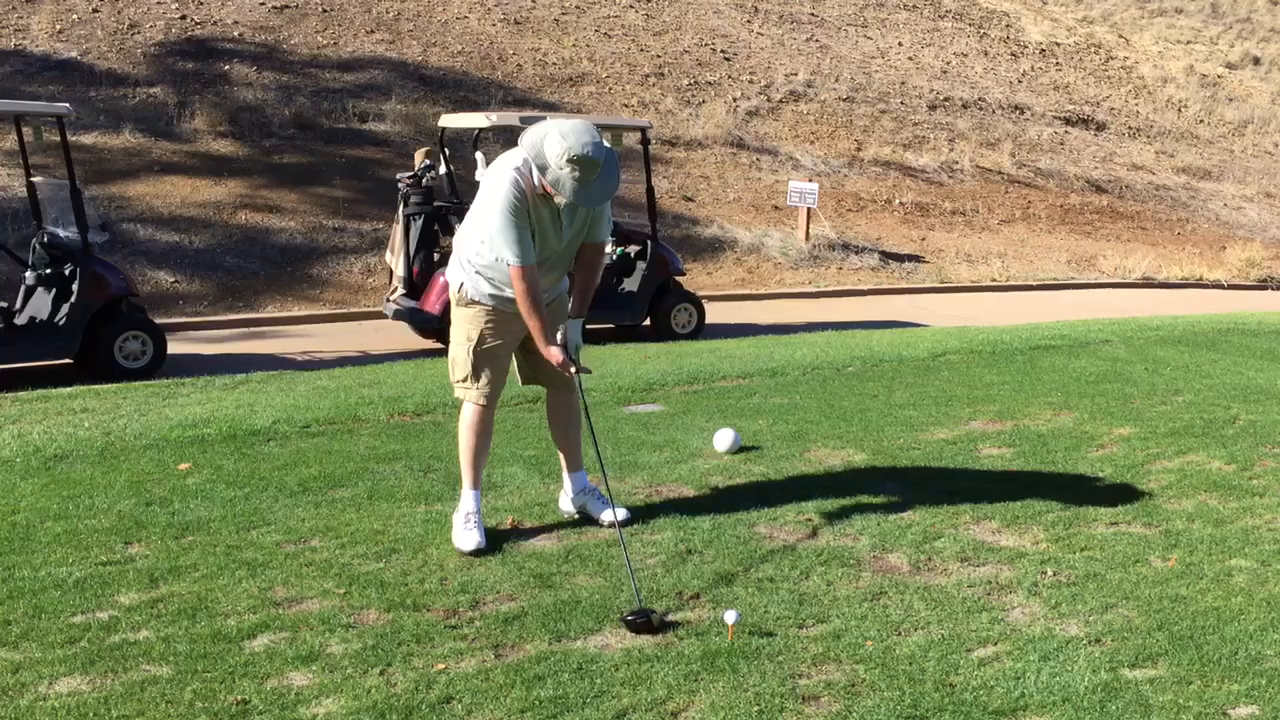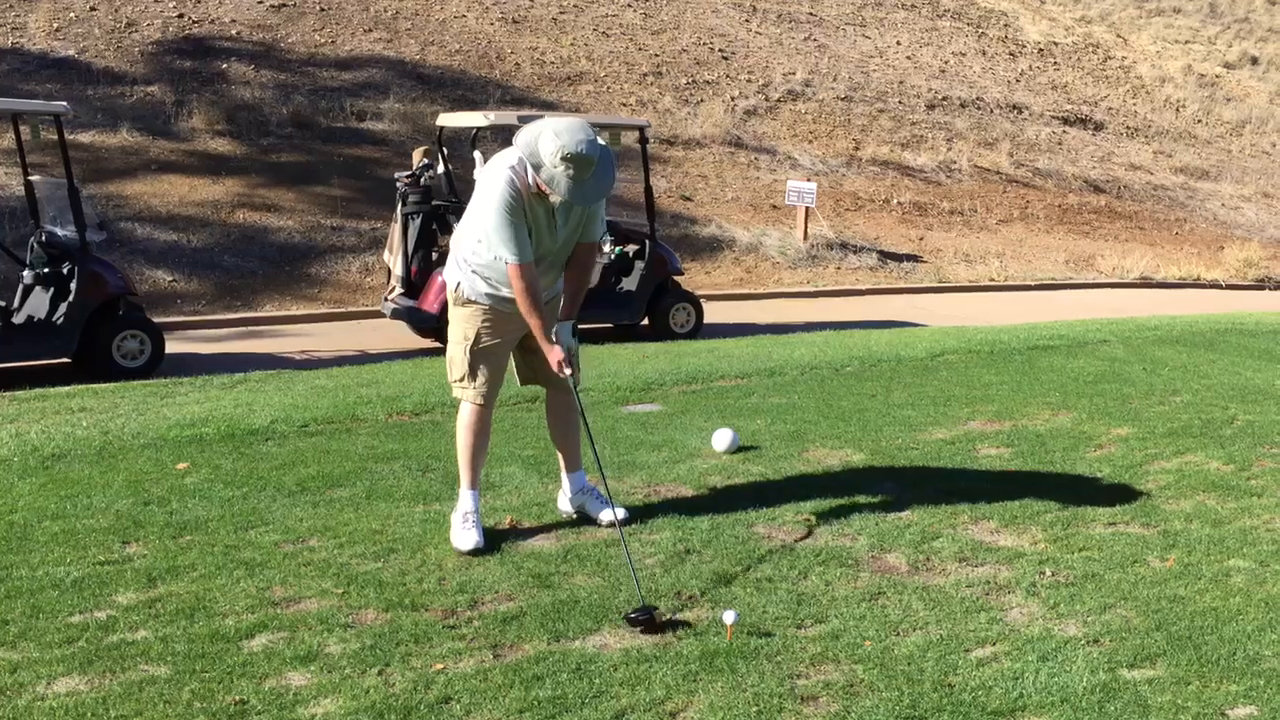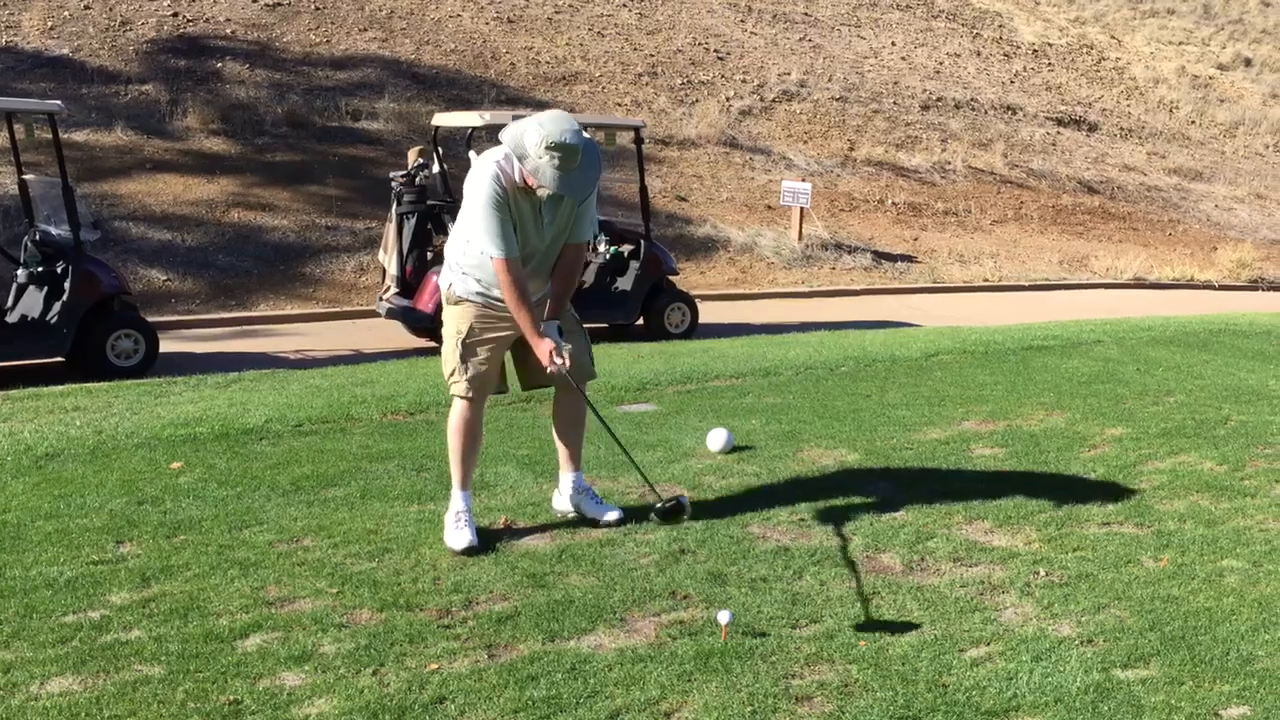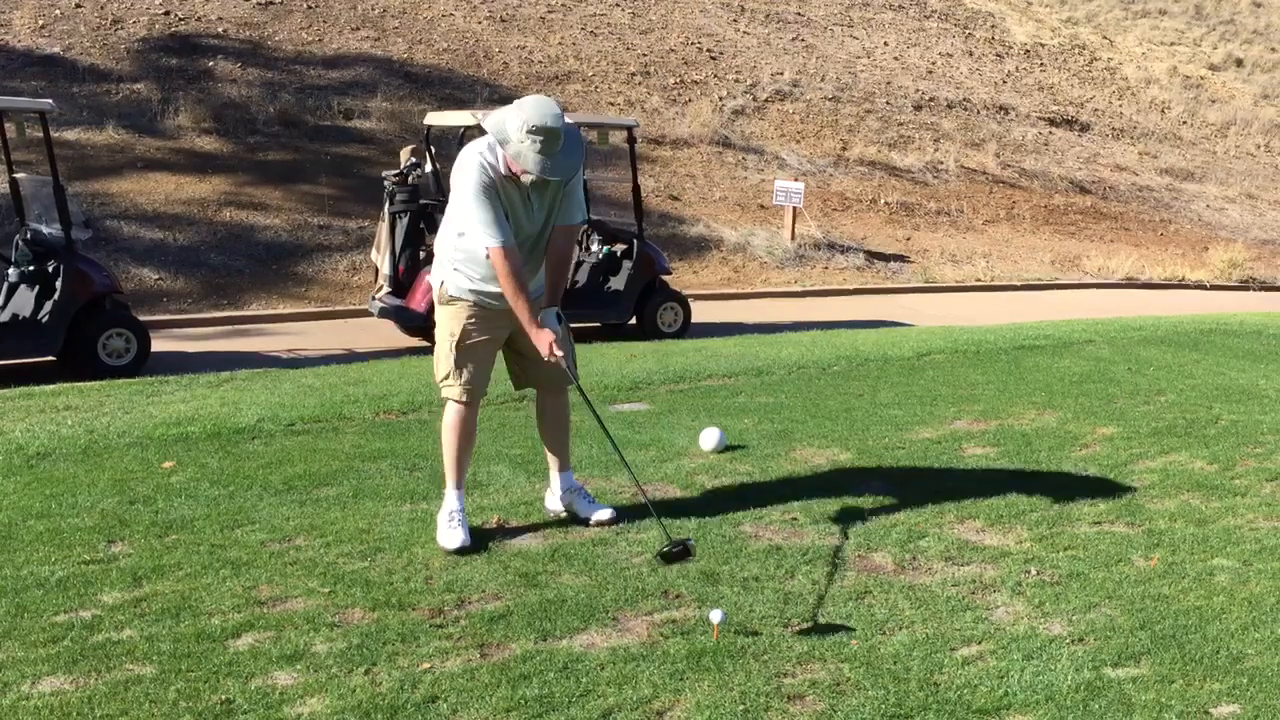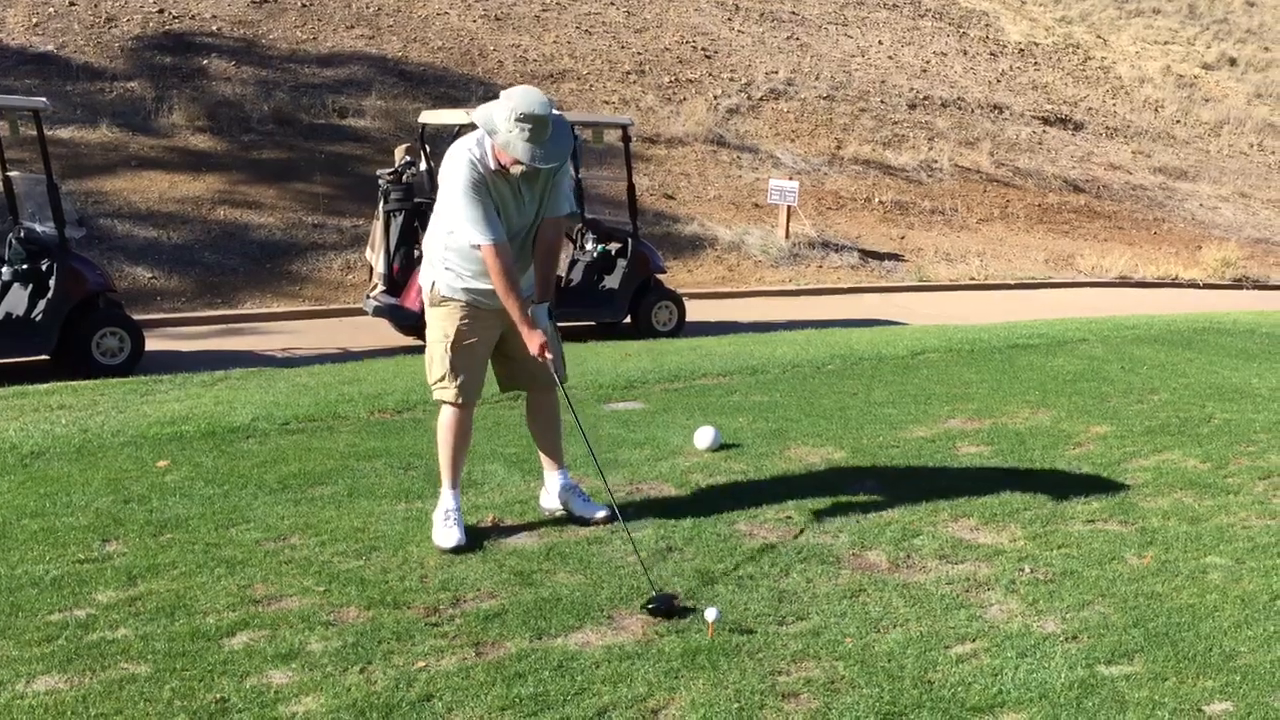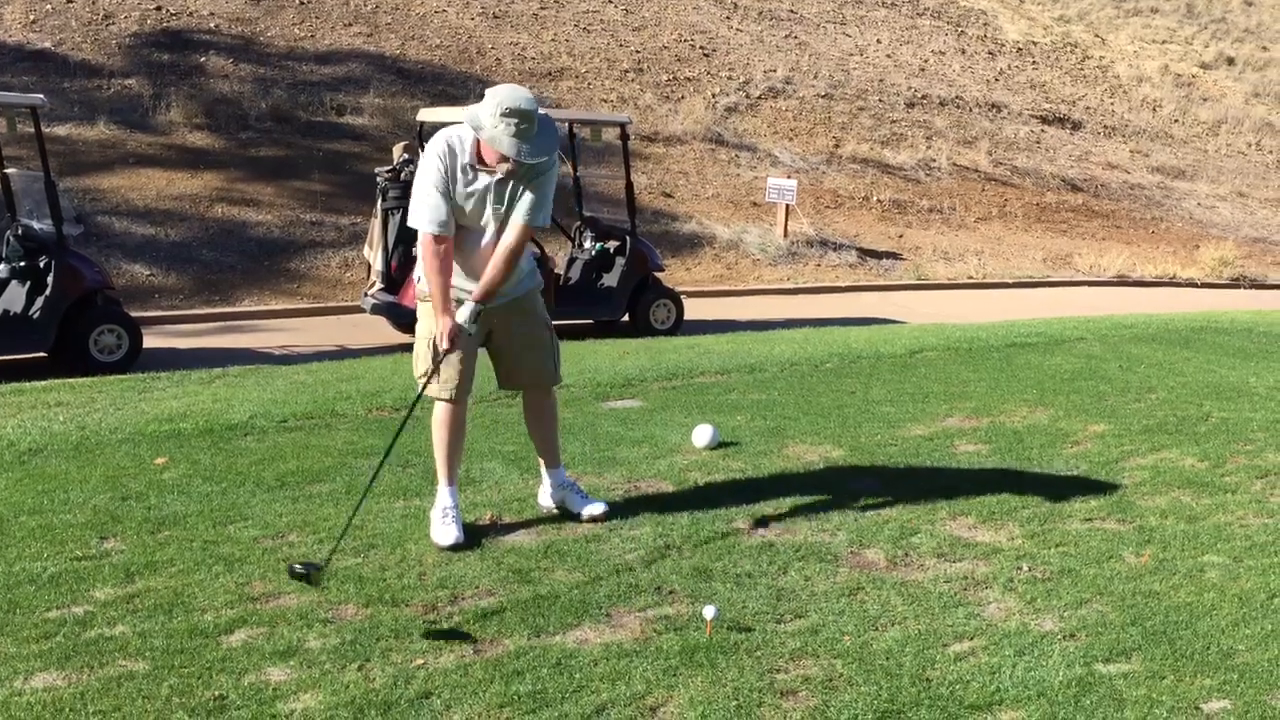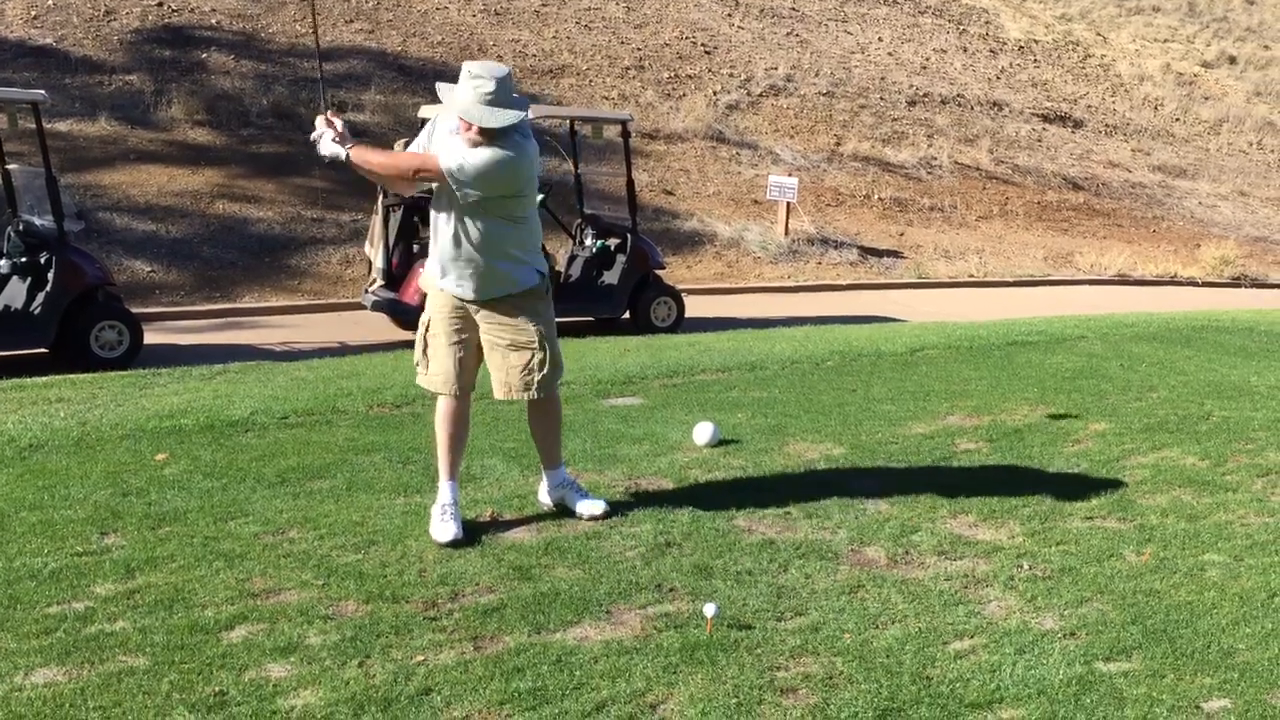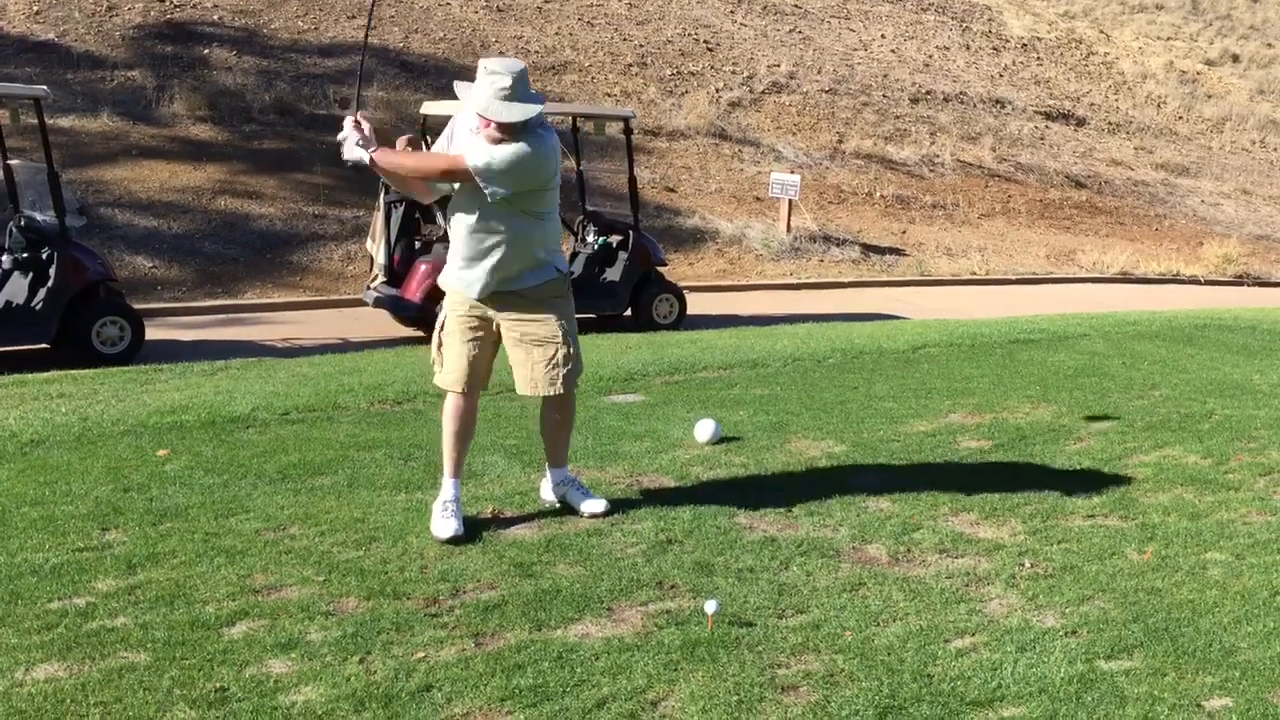
dt=0.3s
person 1, frame 1
left shoulder: (590, 177)
right shoulder: (507, 183)
left elbow: (592, 248)
right elbow: (520, 276)
left wrist: (575, 319)
right wrist: (545, 344)
left hip: (548, 290)
right hip: (486, 290)
left knee: (564, 384)
right knee: (480, 396)
left ankle: (576, 488)
right ankle: (469, 507)
person 1, frame 2
left shoulder: (587, 177)
right shoulder: (502, 182)
left elbow: (585, 250)
right elbow: (519, 275)
left wrist: (566, 321)
right wrist: (546, 344)
left hip: (548, 290)
right hip: (484, 292)
left knee: (563, 385)
right knee: (478, 397)
left ankle: (574, 488)
right ankle: (467, 506)
person 1, frame 3
left shoulder: (578, 176)
right shoulder: (490, 177)
left elbow: (573, 251)
right elbow: (506, 271)
left wrist: (552, 321)
right wrist: (535, 339)
left hip: (543, 292)
right hip: (477, 292)
left knee: (574, 380)
right knee: (469, 395)
left ankle: (571, 489)
right ankle: (459, 507)
person 1, frame 4
left shoulder: (563, 162)
right shoulder: (476, 168)
left elbow: (563, 238)
right elbow: (503, 259)
left wrist: (551, 310)
right wrist: (535, 328)
left hip: (534, 290)
right hip: (468, 291)
left knee: (555, 385)
right knee: (463, 396)
left ankle: (562, 488)
right ankle: (452, 505)
person 1, frame 5
left shoulder: (550, 156)
right shoulder: (464, 164)
left elbow: (551, 230)
right elbow: (494, 255)
left wrist: (540, 306)
right wrist: (525, 329)
left hip: (521, 288)
right hip: (459, 291)
left knee: (543, 385)
right knee: (458, 398)
left ankle: (556, 486)
right ankle: (448, 504)
person 1, frame 6
left shoulder: (538, 165)
right shoulder: (445, 151)
left elbow: (515, 240)
right elbow: (434, 240)
left wrist: (474, 304)
right wrist: (440, 310)
left hip: (515, 288)
right hip: (446, 292)
left knee: (540, 385)
right knee: (450, 394)
left ankle: (555, 484)
right ankle: (446, 501)
person 1, frame 7
left shoulder: (512, 151)
right shoulder: (443, 124)
left elbow: (419, 167)
right elbow: (405, 178)
left wrist: (345, 150)
right wrist: (348, 145)
left hip: (515, 290)
right hip: (451, 286)
left knee: (540, 388)
right knee: (452, 390)
left ankle: (555, 481)
right ankle: (446, 497)
person 1, frame 8
left shoulder: (536, 143)
right shoulder: (461, 128)
left elbow: (445, 169)
right elbow: (426, 179)
left wrist: (370, 154)
right wrist: (373, 147)
left hip: (537, 285)
right hip: (470, 284)
left knee: (558, 386)
right knee: (461, 388)
left ankle: (559, 479)
right ankle: (449, 494)
